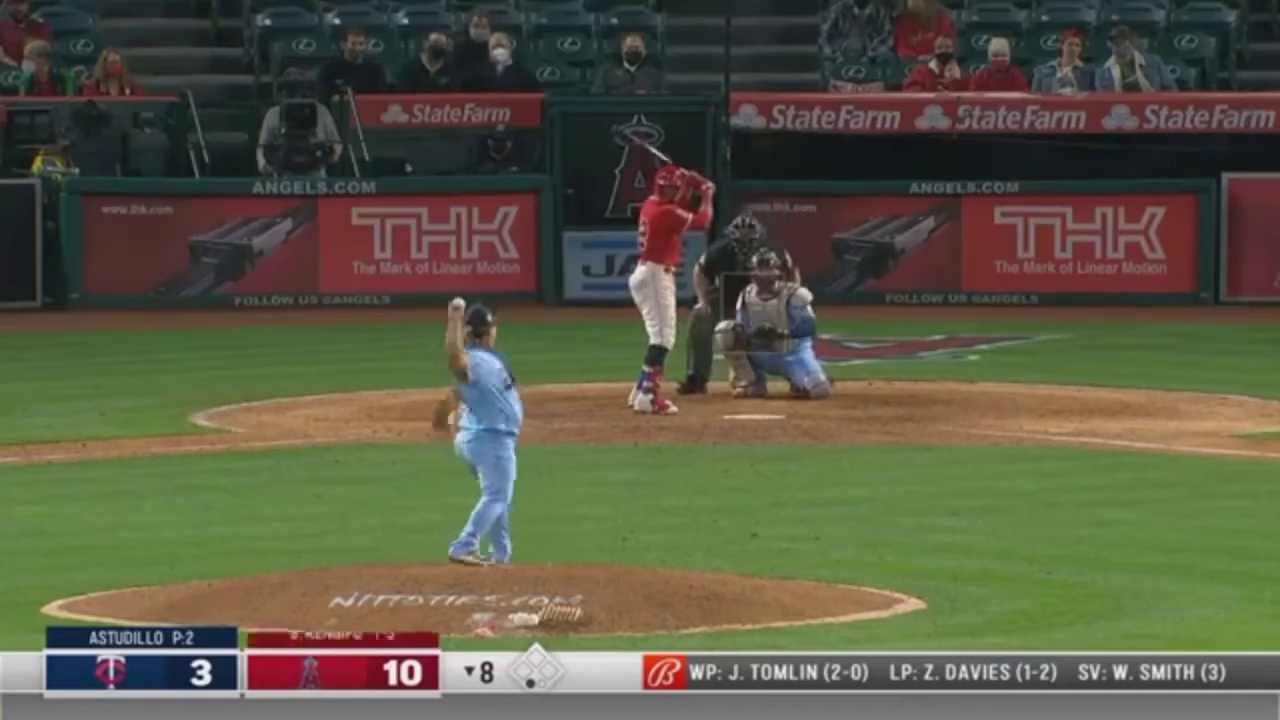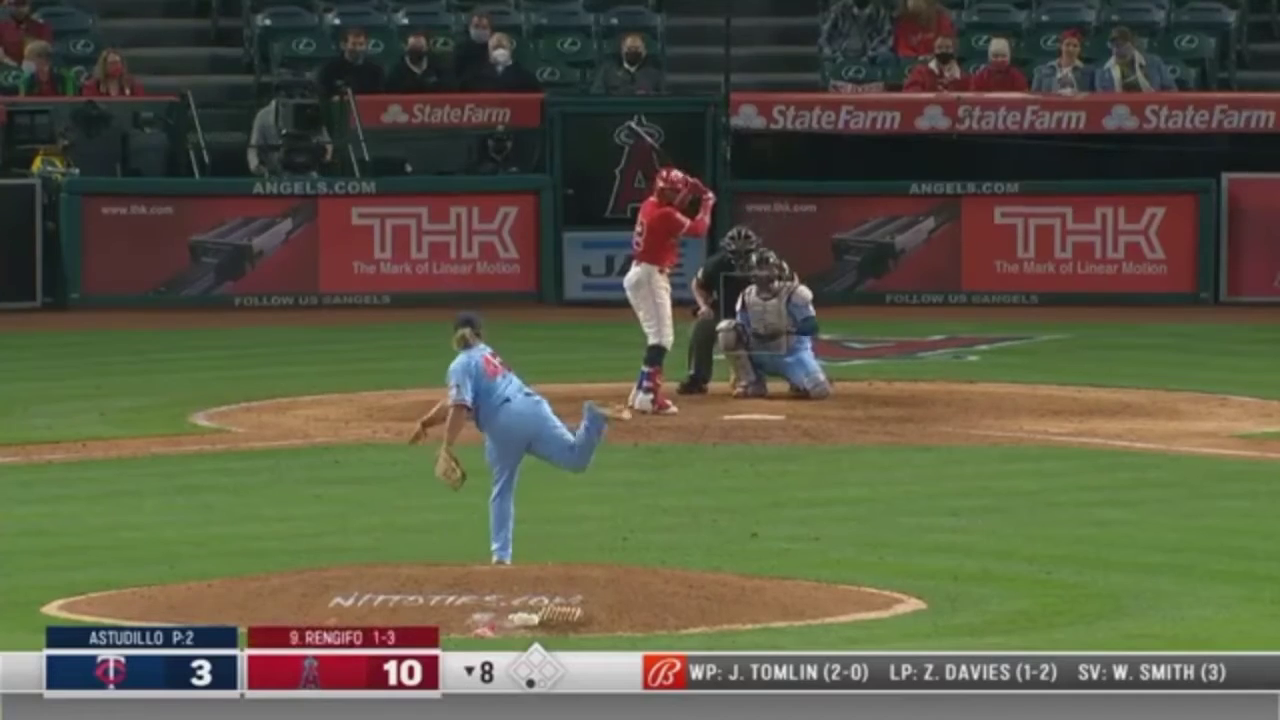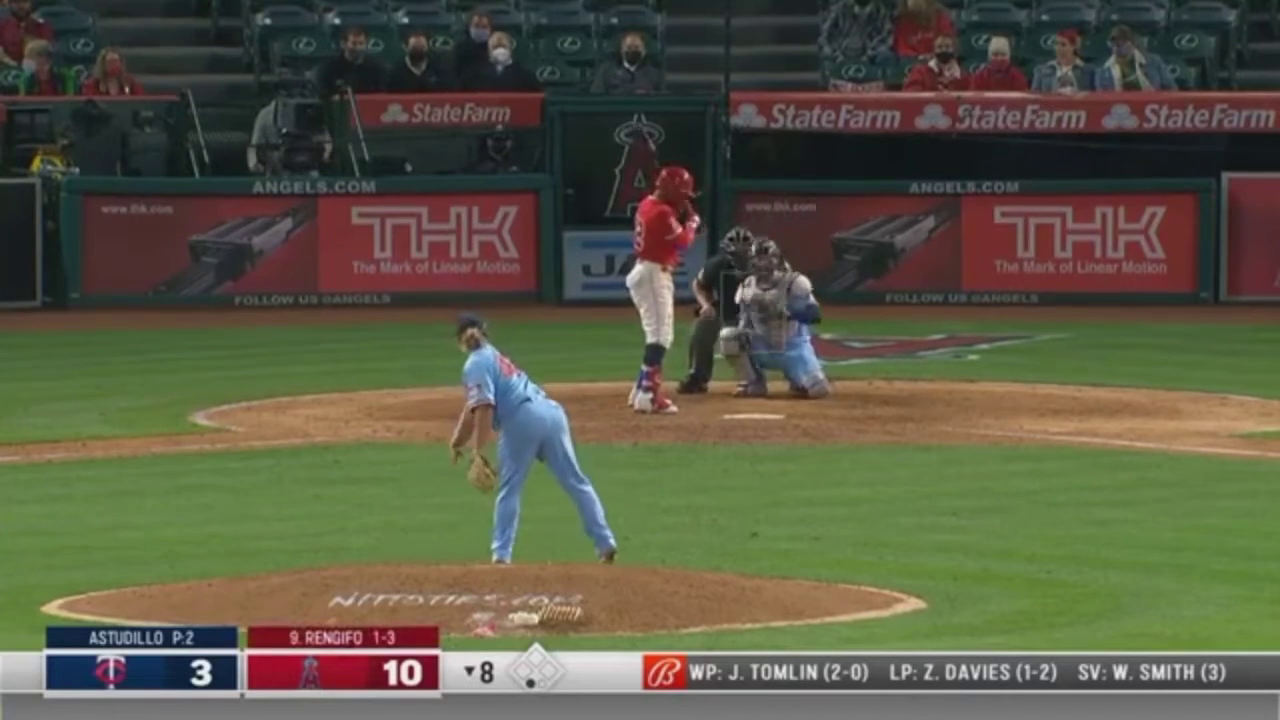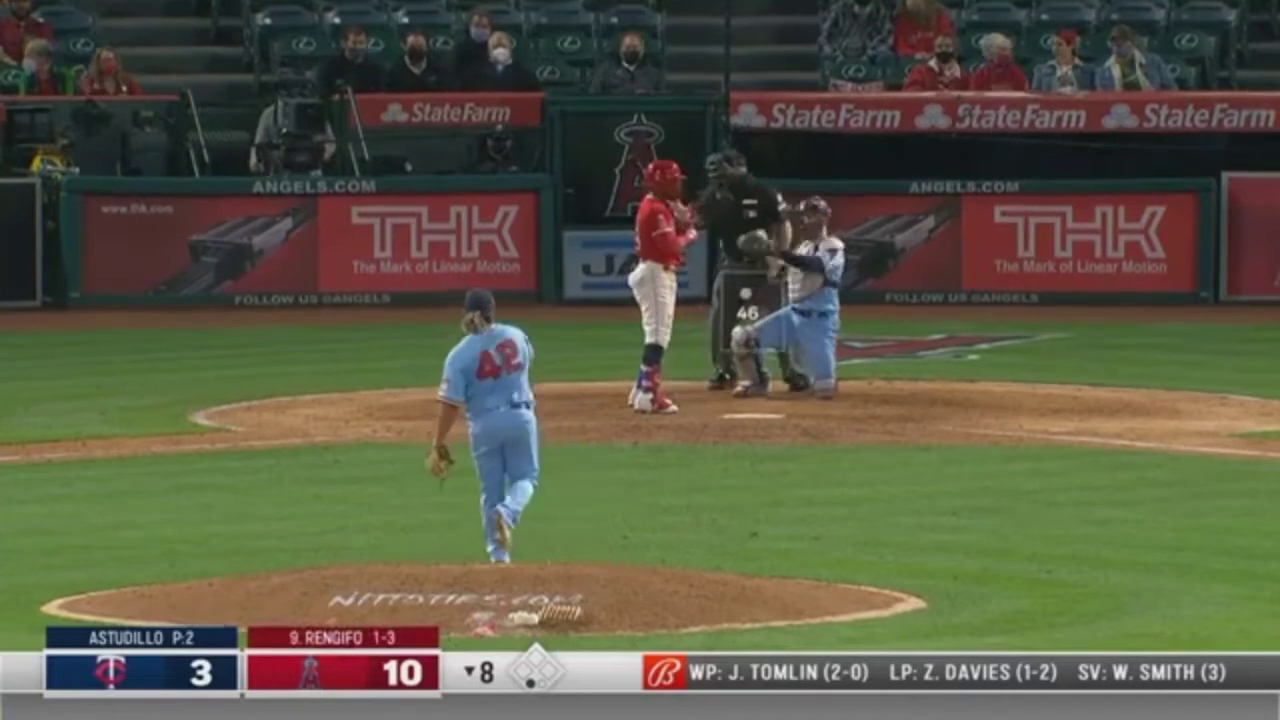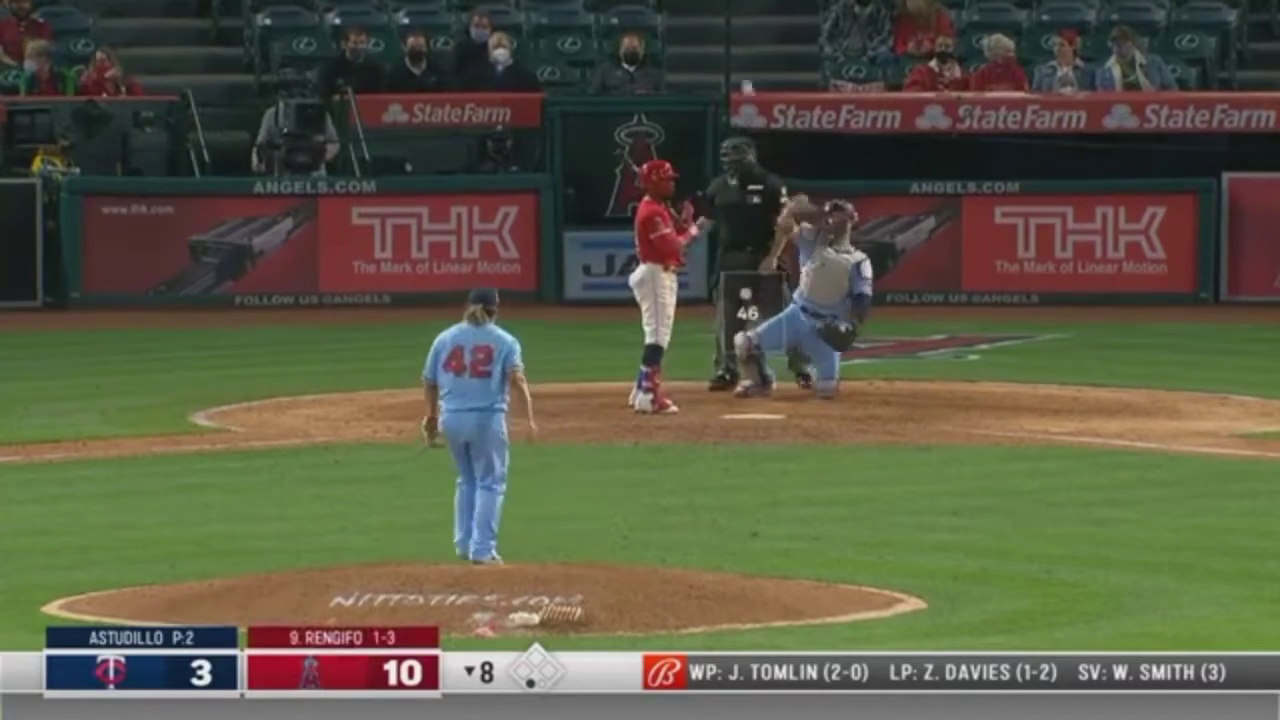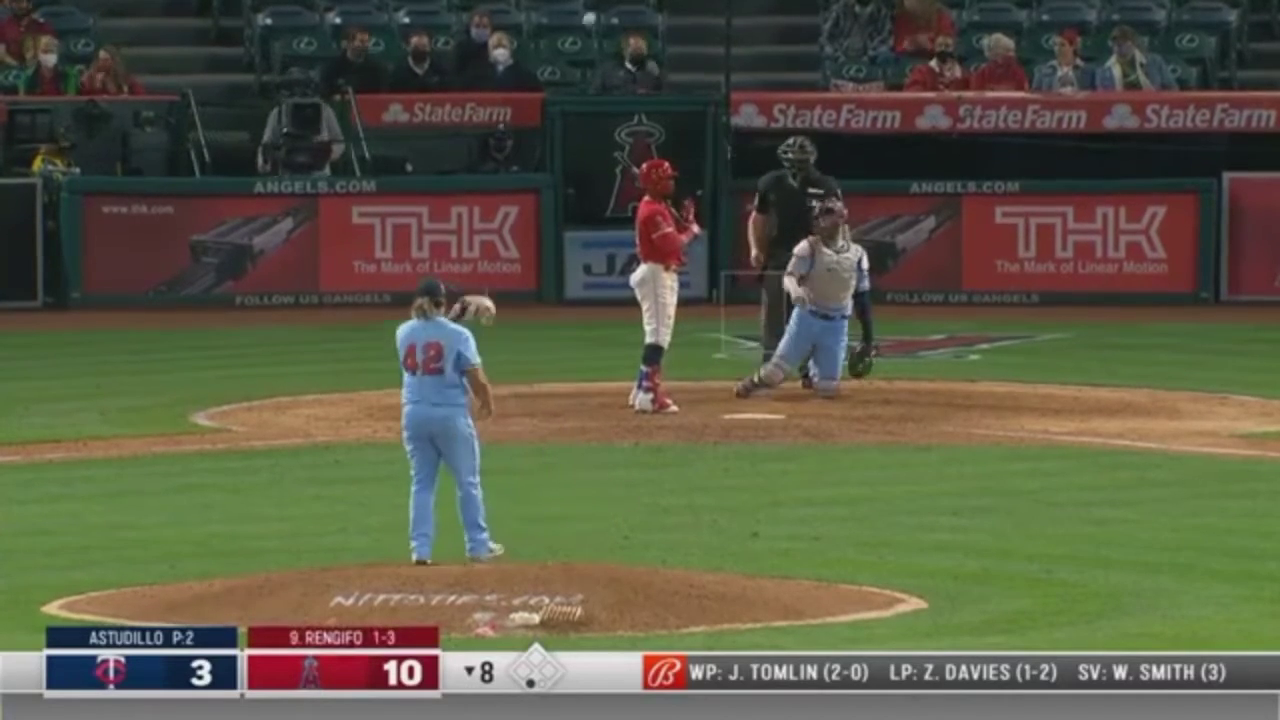
dt=0.7s
person 1, frame 1
left shoulder: (485, 355)
right shoulder: (474, 360)
left elbow: (458, 390)
right elbow: (454, 359)
left wrist: (449, 405)
right wrist: (453, 322)
left hip: (474, 438)
right hip: (491, 439)
left knee: (496, 492)
right knee: (496, 495)
left ankle: (501, 551)
right ankle: (463, 547)
person 1, frame 2
left shoulder: (460, 365)
right shoulder: (486, 353)
left elbow: (459, 408)
right elbow: (455, 401)
left wrist: (447, 447)
right wrist: (425, 422)
left hip: (503, 423)
right hip: (534, 409)
left knee: (502, 492)
right knee: (575, 458)
left ankle: (500, 554)
right ankle: (594, 419)
person 1, frame 3
left shoulder: (475, 365)
right shoulder: (493, 356)
left elbow: (483, 409)
right elbow: (474, 407)
left wrist: (478, 451)
right wrist: (457, 442)
left hip: (521, 423)
right hip: (552, 413)
left knee: (509, 491)
right knee: (576, 482)
left ankle: (501, 554)
right ankle: (605, 544)
person 1, frame 4
left shoulder: (459, 354)
right shoulder: (515, 335)
left elbow: (450, 405)
left wrist: (438, 443)
left hip: (485, 424)
right hip: (521, 417)
left knee: (491, 489)
right knee: (524, 476)
left ankle: (498, 552)
right ankle: (507, 513)
person 1, frame 5
left shoulder: (445, 338)
right shoulder: (505, 341)
left elbow: (429, 383)
right elbow: (517, 380)
left wrist: (432, 414)
right wrist: (530, 419)
left hip: (451, 419)
right hip: (487, 420)
left knee: (467, 481)
right knee: (490, 485)
left ankle: (464, 543)
right ankle: (482, 549)
person 1, frame 6
left shoulder: (404, 332)
right shoulder: (458, 334)
right elbow: (476, 379)
left wrist: (452, 315)
right wrist: (487, 403)
left hip: (414, 414)
right hip: (450, 415)
left knee: (421, 483)
right knee: (468, 482)
left ankle: (420, 549)
right ankle: (478, 544)
person 2, frame 1
left shoulder: (652, 204)
right shoulder: (666, 212)
left elbow: (678, 206)
right elbow: (702, 221)
left wrist: (690, 187)
right wrist: (707, 193)
left hip: (649, 274)
right hip: (656, 276)
left knee: (660, 336)
right knee: (663, 336)
left ankle: (642, 390)
right ankle: (648, 397)
person 2, frame 2
left shoulder: (651, 205)
right shoulder: (664, 214)
left elbow: (675, 209)
right elbow: (699, 229)
left wrist: (691, 192)
right wrist: (708, 202)
left hip: (642, 274)
right hip: (650, 277)
left knee: (657, 336)
right knee: (662, 337)
left ankle: (641, 391)
right ankle: (649, 396)
person 2, frame 3
left shoulder: (648, 204)
right shoulder: (662, 212)
left elbow: (668, 224)
right elbow: (684, 242)
left wrist: (682, 213)
right wrist: (693, 220)
left hip: (646, 272)
right hip: (654, 275)
left knee: (656, 334)
right knee: (661, 335)
left ankle: (641, 391)
right ankle: (648, 396)
person 2, frame 4
left shoulder: (661, 205)
right shoulder: (655, 209)
left elbow: (674, 234)
right elbow: (672, 245)
left wrist: (684, 223)
right wrist: (690, 234)
left hip: (660, 273)
right hip: (655, 274)
left knee: (657, 334)
right knee: (658, 334)
left ankle: (642, 390)
right ankle: (647, 396)
person 2, frame 5
left shoulder: (660, 207)
right shoulder: (652, 211)
left elbow: (676, 234)
right elbow: (672, 246)
left wrist: (686, 220)
right wrist: (693, 230)
left hip: (663, 274)
right hip: (655, 275)
left knee: (657, 335)
right knee: (658, 335)
left ankle: (643, 390)
right ankle: (648, 396)
person 2, frame 6
left shoulder: (660, 206)
right shoulder: (652, 211)
left elbow: (676, 233)
right elbow: (674, 245)
left wrist: (685, 218)
right wrist: (693, 229)
left hip: (663, 274)
right hip: (656, 275)
left knee: (657, 334)
right knee: (659, 335)
left ankle: (643, 390)
right ankle: (649, 396)
person 3, frame 1
right shoulder: (718, 251)
left elbow: (793, 272)
right elbow: (700, 272)
right wrist: (702, 301)
right hip: (725, 298)
right knee: (699, 319)
right ankle: (696, 378)
person 3, frame 2
right shoulder: (716, 264)
right elbow: (697, 284)
right wrist: (704, 306)
right hip: (725, 308)
right knee: (701, 329)
right ankle: (697, 378)
person 3, frame 3
right shoulder: (717, 265)
right elbow: (697, 285)
right wrist: (706, 304)
right hip: (725, 310)
right knee: (701, 330)
right ankle: (697, 378)
person 3, frame 4
left shoulder: (764, 193)
right shoulder: (714, 195)
left elbow: (784, 229)
right elbow: (693, 219)
left wrist: (777, 264)
left hip: (764, 267)
right hip: (730, 266)
right knee: (720, 319)
left ankle: (793, 373)
right ankle: (725, 371)
person 3, frame 5
left shoulder: (770, 184)
right shoulder: (719, 186)
left wrist: (773, 257)
left hip: (764, 258)
right hip: (732, 260)
right knee: (727, 317)
left ankle: (802, 368)
right ankle: (727, 371)
person 3, frame 6
left shoulder: (826, 187)
right shoulder: (770, 183)
right elbow: (757, 218)
right wrist: (755, 248)
right hip: (778, 257)
right knee: (773, 317)
left ankle: (809, 369)
person 4, frame 1
left shoulder: (794, 294)
right shoulder: (747, 296)
left elbow: (809, 327)
right elbow: (740, 331)
left wrist: (780, 332)
right wrist: (750, 335)
left hip: (793, 354)
right hip: (761, 355)
left knee: (819, 390)
right knee: (724, 329)
left ankle: (797, 379)
right ankle: (753, 382)
person 4, frame 2
left shoulder: (794, 293)
right shoulder: (747, 296)
left elbow: (811, 326)
right elbow: (740, 332)
left wrist: (783, 329)
left hip: (793, 354)
right hip: (761, 355)
left knee: (820, 390)
right knee: (726, 328)
left ankle: (797, 380)
right ankle: (752, 382)
person 4, frame 3
left shoulder: (794, 283)
right shoulder: (747, 286)
left elbow: (814, 315)
right elbow: (744, 321)
left wrist: (784, 312)
left hip: (794, 348)
right hip: (763, 348)
left knee: (818, 389)
right knee: (728, 336)
left ankle: (799, 379)
right ankle: (753, 382)
person 4, frame 4
left shoulder: (832, 247)
right shoulder: (803, 246)
left elbow: (813, 265)
left wrist: (778, 252)
left hip: (819, 320)
right hip: (793, 313)
left knee: (825, 389)
right knee: (741, 337)
left ankle: (822, 377)
right ankle: (757, 382)
person 4, frame 5
left shoulder: (859, 260)
right shoulder: (813, 239)
left elbow: (864, 300)
right elbow: (785, 227)
left wrist: (853, 324)
right wrist: (794, 208)
left hip: (829, 326)
right hip: (799, 313)
left knee: (827, 389)
right knee: (744, 341)
right ankle: (762, 382)
person 4, frame 6
left shoulder: (857, 254)
right shoulder: (809, 247)
left elbow: (862, 298)
right elbow: (789, 277)
left wrist: (868, 337)
right wrist: (795, 291)
left hip: (837, 325)
right hip: (806, 318)
left knee: (828, 389)
right knee: (777, 373)
left ankle: (815, 371)
right ankle: (759, 379)
